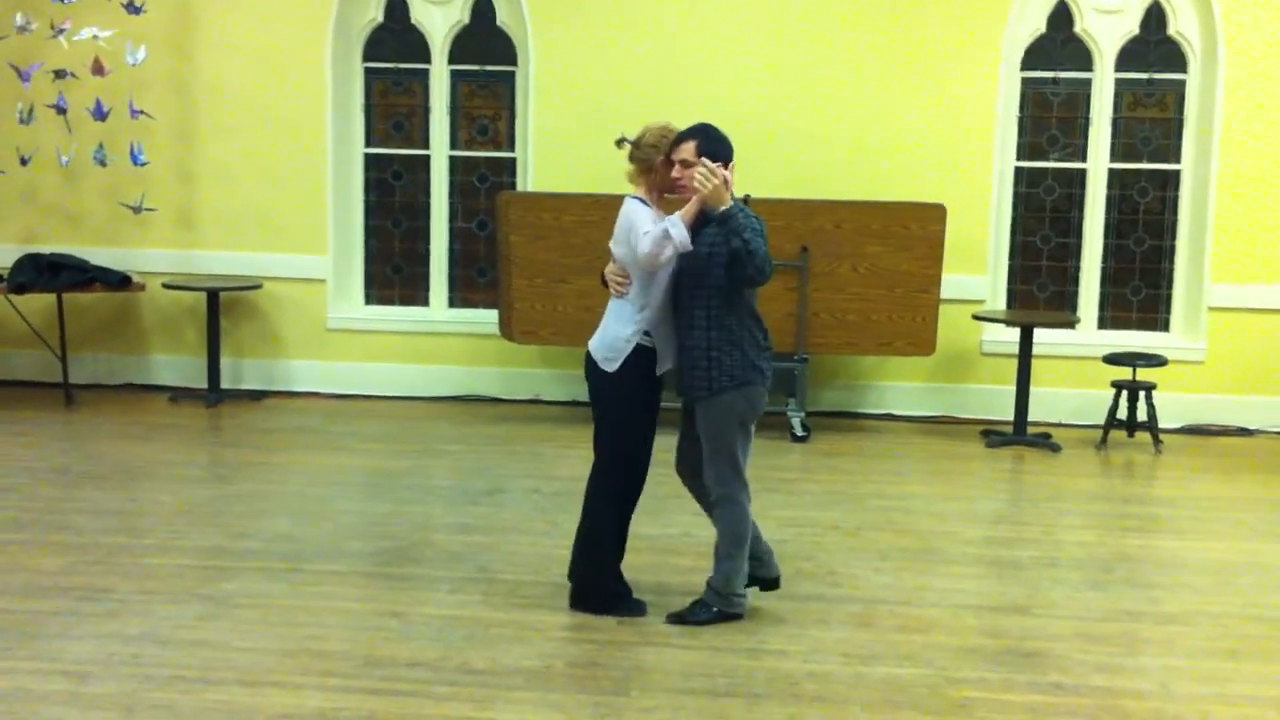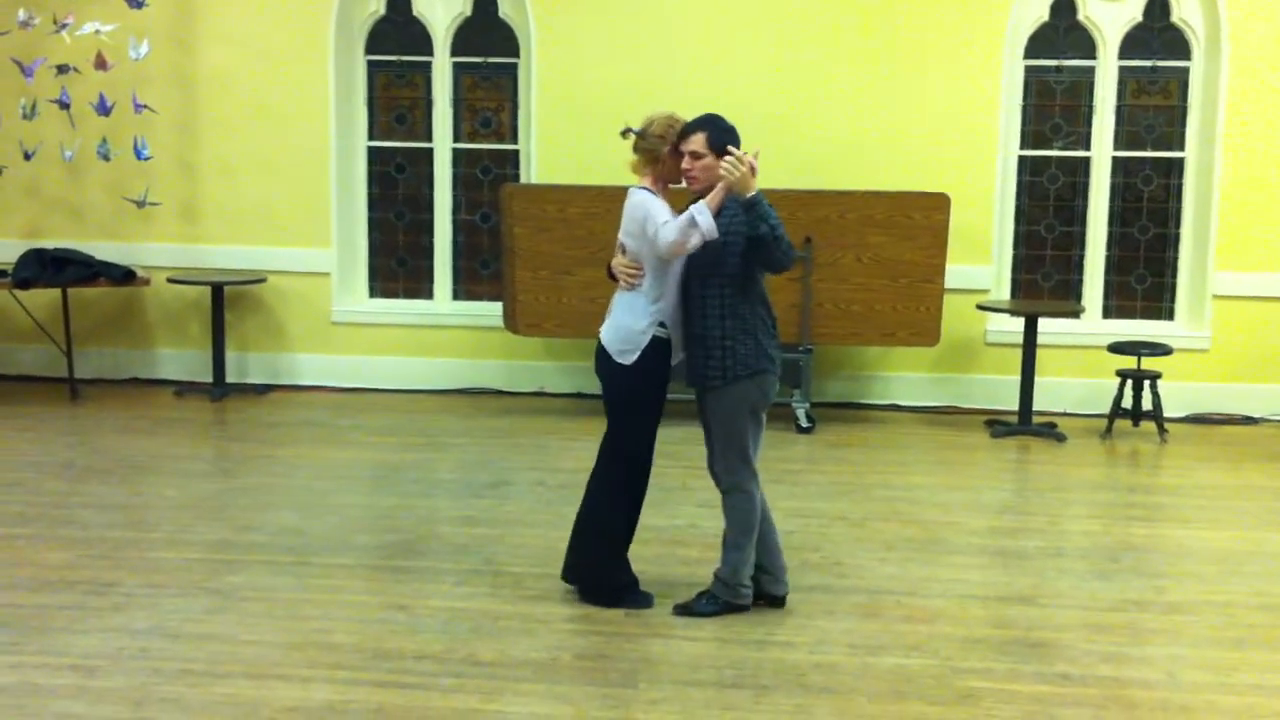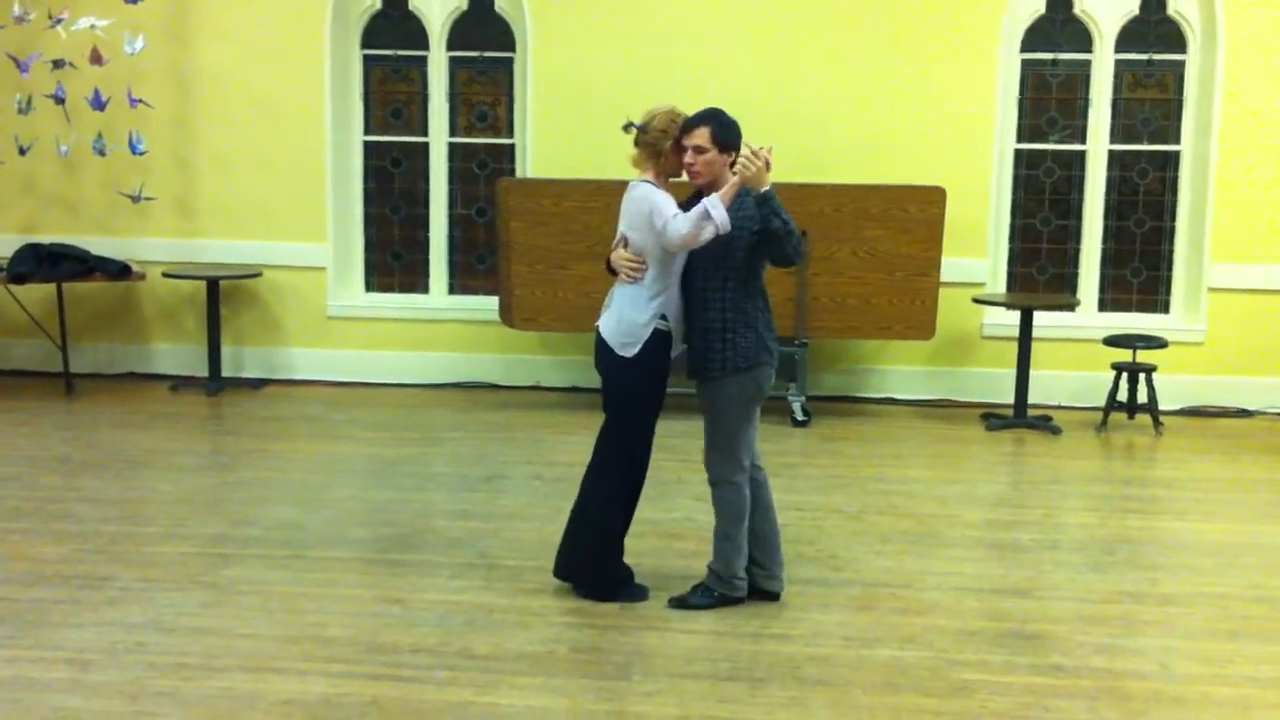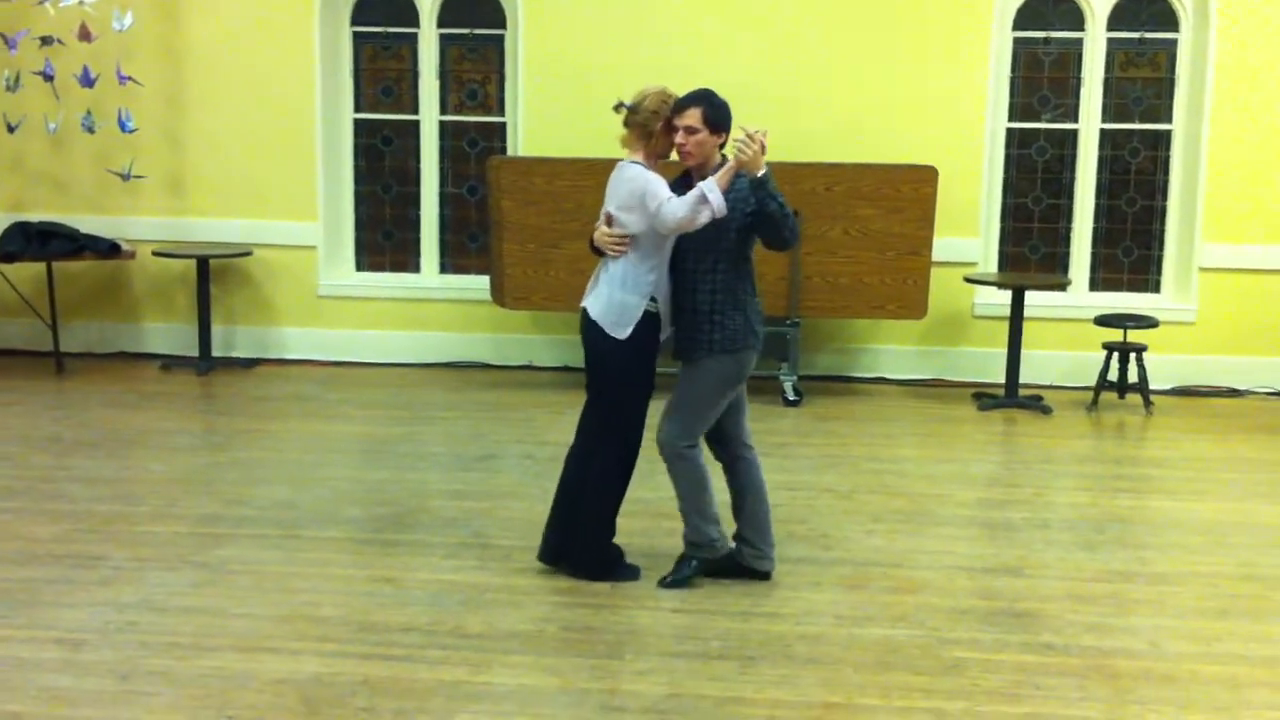
dt=0.4s
person 1, frame 1
left shoulder: (738, 222)
right shoulder: (690, 225)
left elbow: (758, 272)
left wrist: (724, 208)
right wrist: (615, 271)
left hip: (733, 375)
right hip: (701, 374)
left knee: (724, 485)
right knee: (694, 472)
left ankle: (726, 596)
right ankle: (758, 563)
person 1, frame 2
left shoulder: (744, 213)
left elbow: (781, 259)
right elbow: (656, 264)
left wrist: (750, 195)
right wrist: (620, 263)
left hip: (743, 365)
right hip: (710, 365)
left knee: (735, 477)
right knee: (731, 474)
left ankle: (733, 587)
right ankle: (769, 580)
person 1, frame 3
left shoulder: (750, 208)
right shoulder: (688, 210)
left elbow: (789, 255)
right elbow: (652, 258)
left wrist: (764, 191)
right wrist: (618, 257)
left hip: (742, 358)
right hip: (713, 358)
left knee: (725, 468)
right knee: (742, 466)
left ankle: (727, 581)
right ankle: (764, 575)
person 1, frame 4
left shoulder: (742, 191)
right shoulder: (674, 191)
left elbow: (784, 238)
left wrist: (758, 175)
right wrist: (601, 237)
left hip: (727, 339)
right hip: (698, 338)
left knee: (675, 437)
right knee: (732, 446)
left ankle: (705, 543)
right ankle: (754, 554)
person 2, frame 1
left shoulder: (646, 211)
right shoulder: (638, 214)
right elbow: (653, 252)
right wrist: (699, 200)
left hip: (637, 358)
right hip: (623, 361)
left knee: (624, 470)
right knee: (616, 472)
left ankle: (593, 575)
right ankle: (598, 589)
person 2, frame 2
left shoulder: (646, 201)
right shoulder: (646, 204)
right elbow: (674, 240)
right wrist: (723, 188)
left hip: (633, 347)
right hip: (637, 351)
left knee: (621, 461)
right knee: (627, 464)
left ankle: (589, 568)
right ankle: (605, 581)
person 2, frame 3
left shoulder: (641, 194)
right shoulder: (651, 199)
right elbow: (684, 233)
right wrist: (737, 182)
left hip: (625, 340)
right hip: (637, 344)
left knee: (615, 453)
right knee: (625, 458)
left ankle: (581, 562)
right ankle: (601, 575)
person 2, frame 4
left shoulder: (626, 174)
right shoulder: (642, 181)
right elbow: (679, 216)
right wrist: (733, 168)
left hip: (607, 319)
right hip: (625, 325)
left knee: (597, 431)
right knee: (618, 440)
left ankle: (565, 543)
right ankle: (591, 554)
